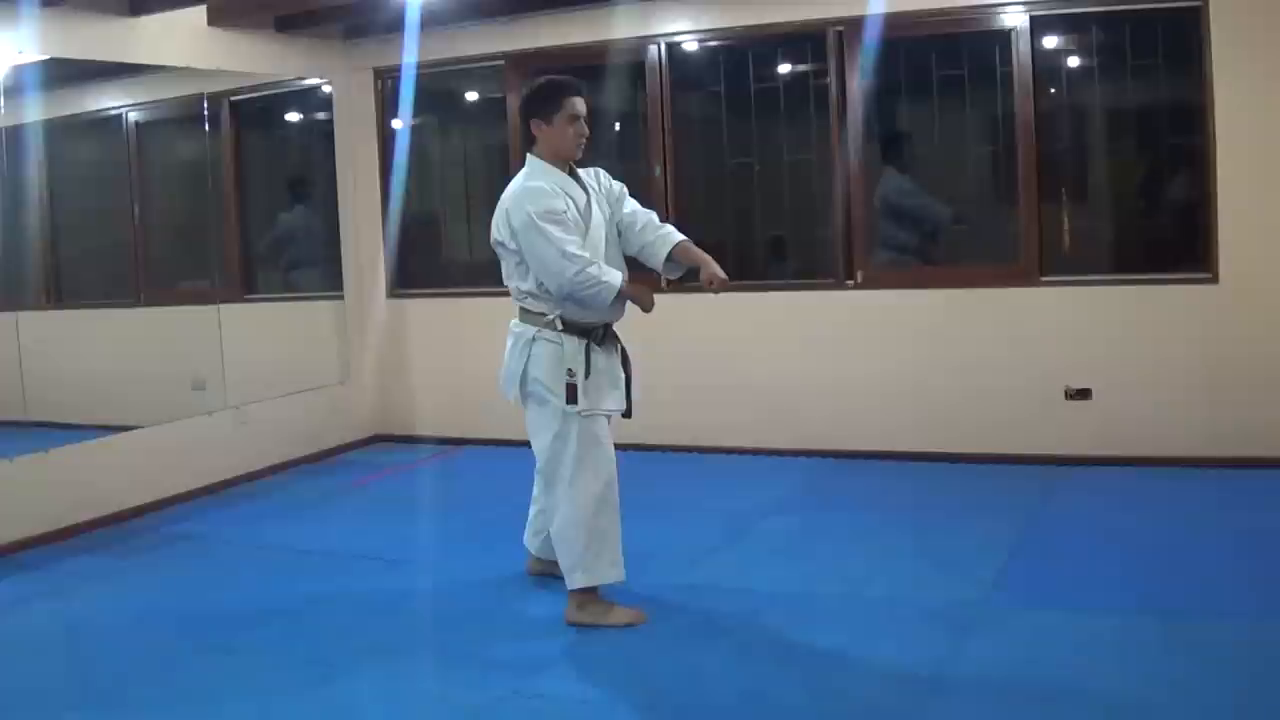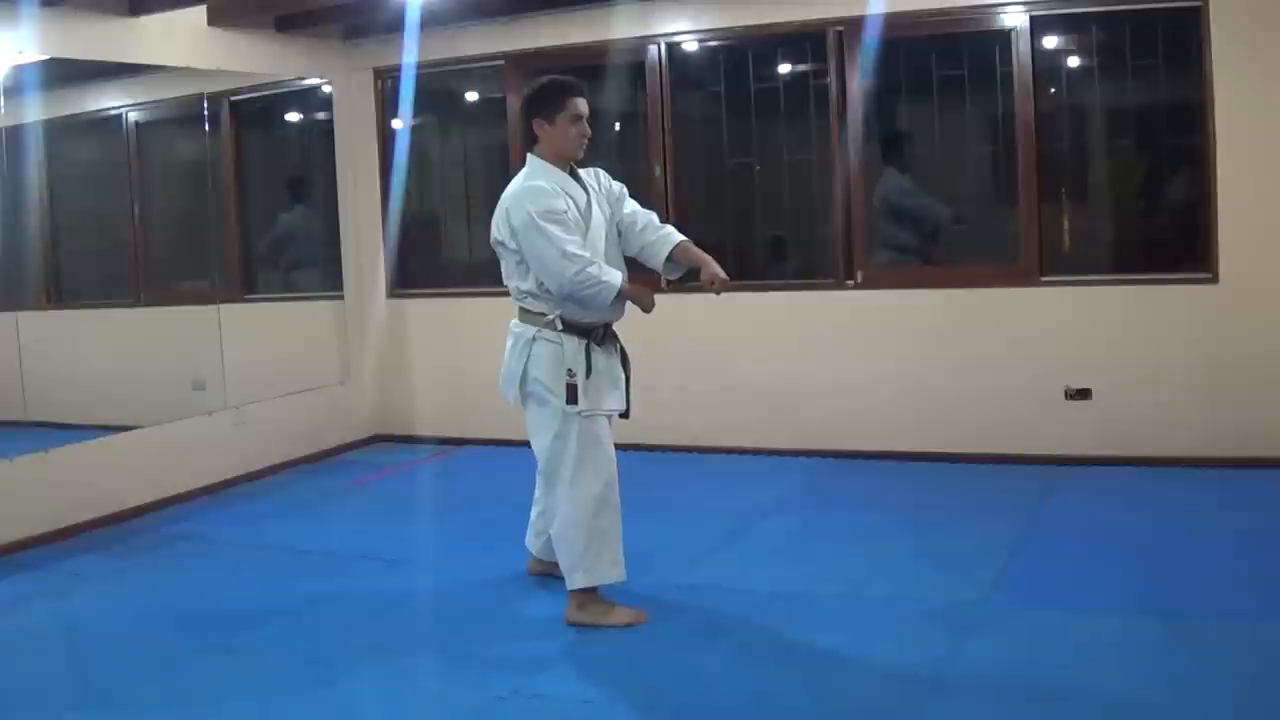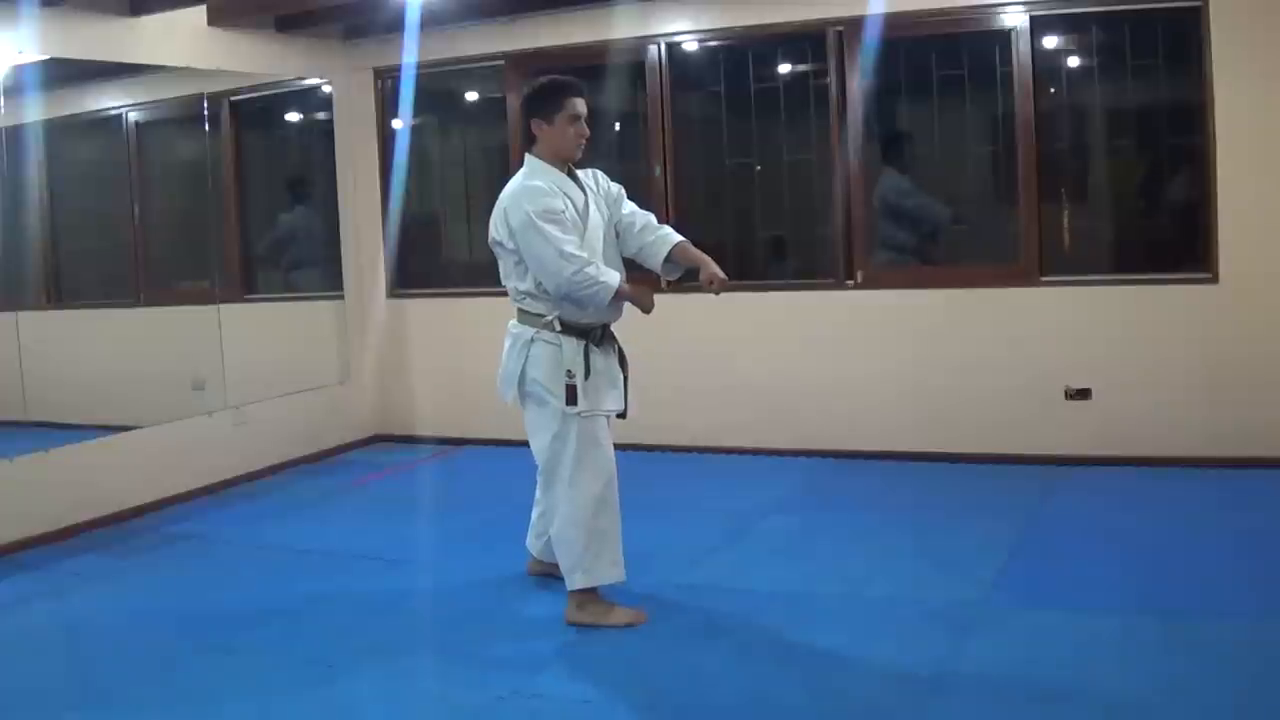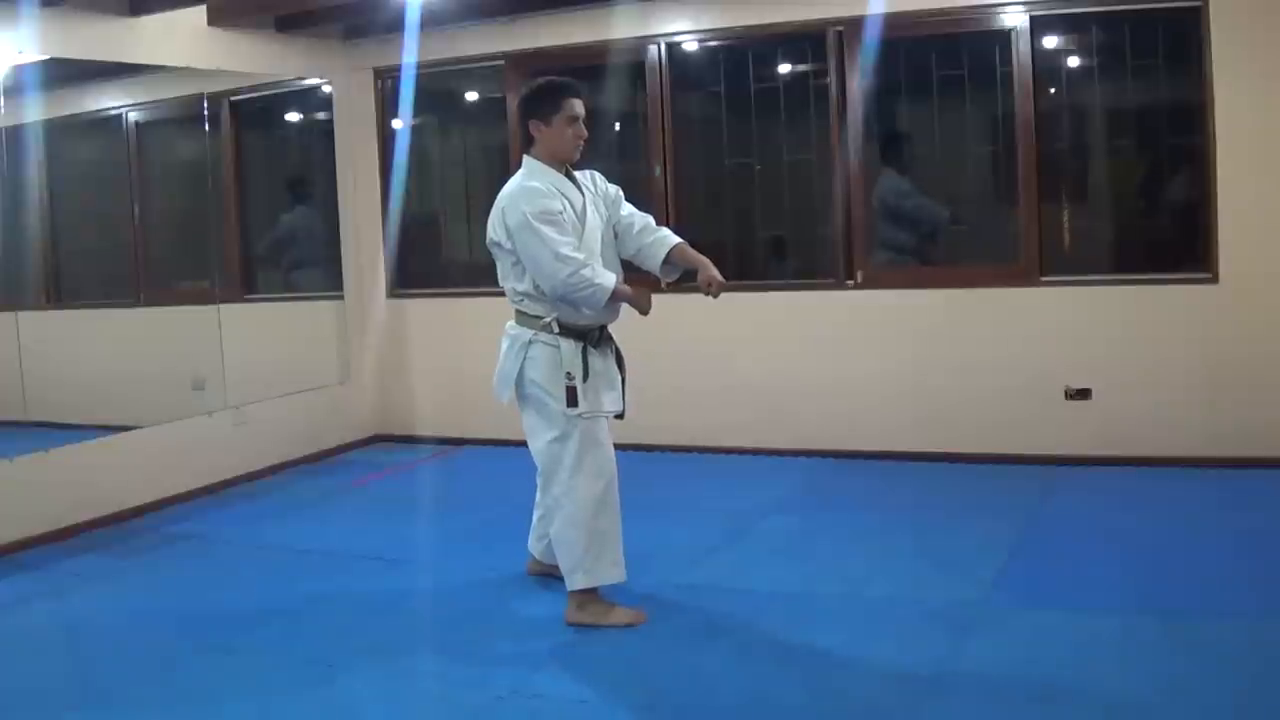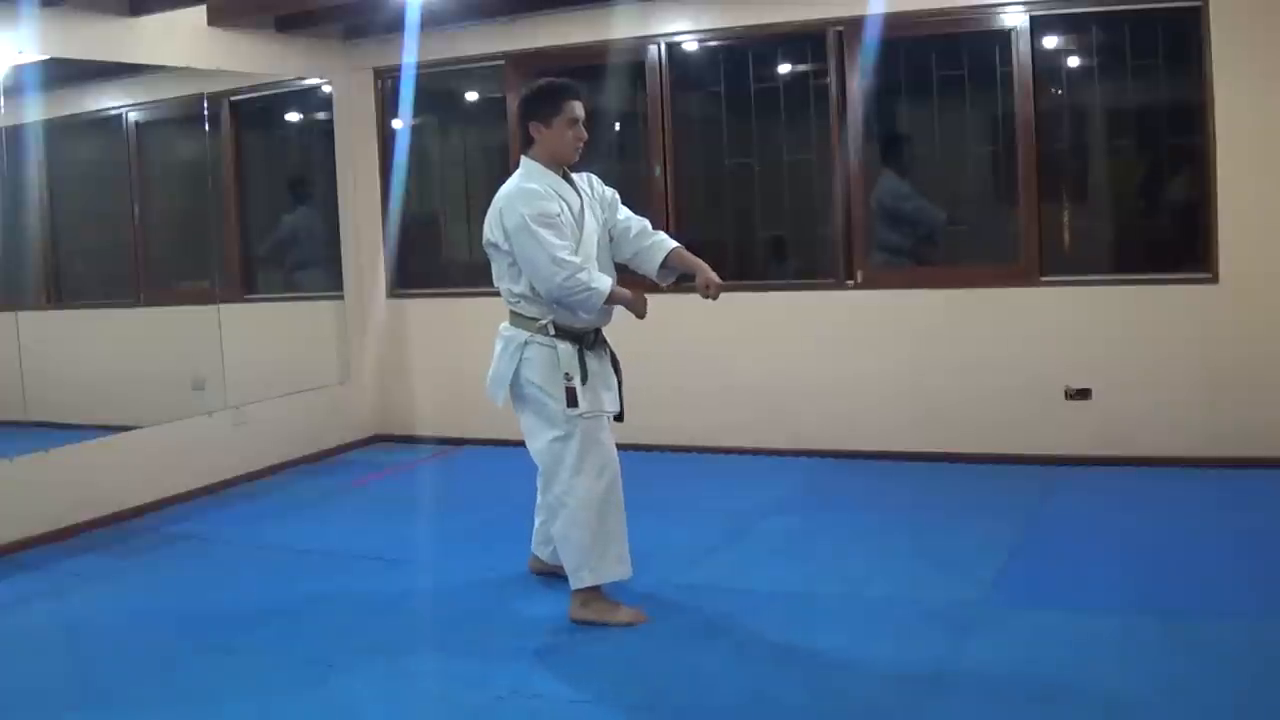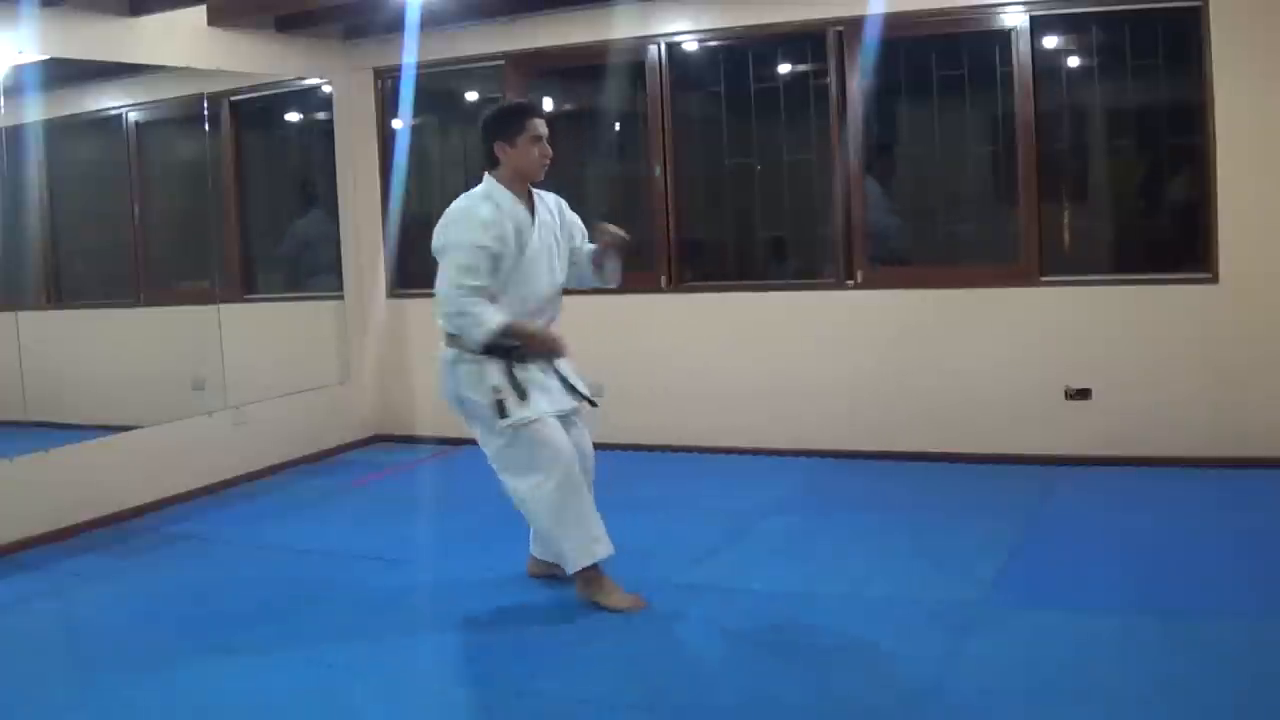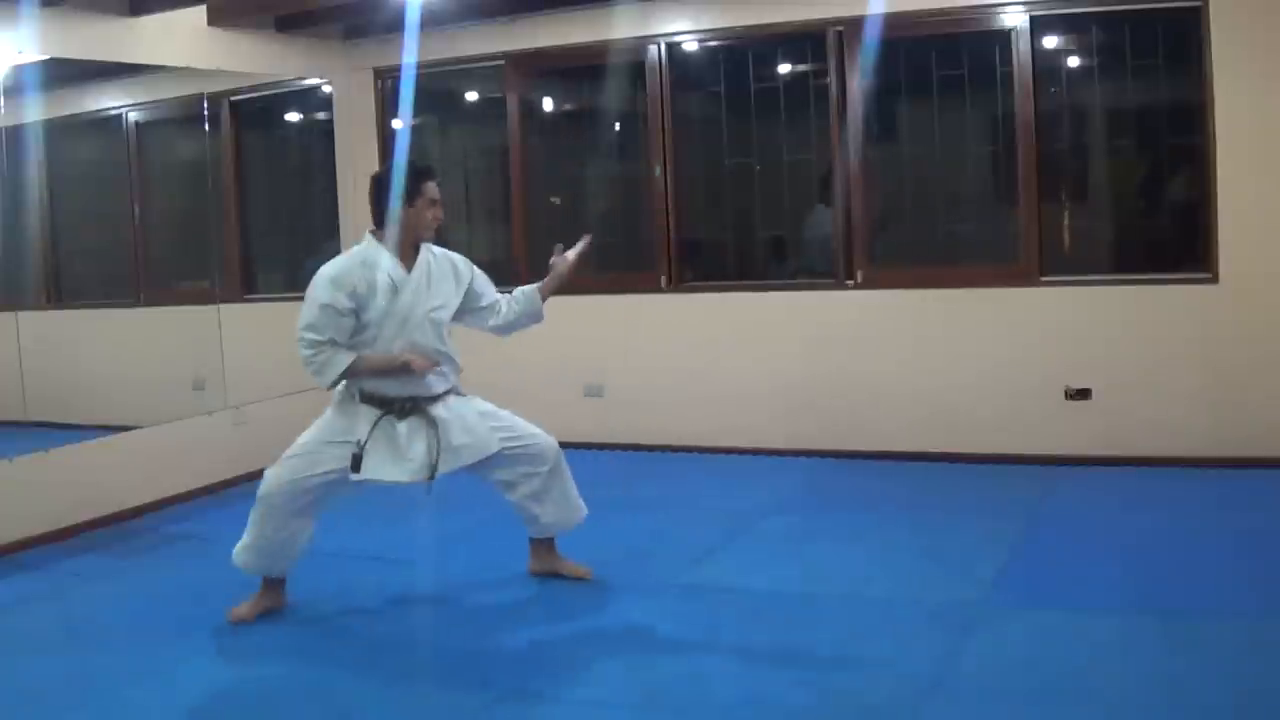
dt=0.4s
person 1, frame 1
left shoulder: (596, 183)
right shoulder: (529, 197)
left elbow: (644, 229)
right elbow: (573, 274)
left wrist: (701, 260)
right wrist: (635, 291)
left hip: (587, 346)
right hip: (555, 350)
left knee: (563, 459)
right knee: (584, 467)
left ankle: (543, 552)
right ankle: (586, 596)
person 1, frame 2
left shoulder: (595, 184)
right shoulder: (529, 197)
left elbow: (644, 229)
right elbow: (573, 273)
left wrist: (702, 261)
right wrist: (635, 293)
left hip: (587, 345)
right hip: (554, 350)
left knee: (564, 461)
right knee: (584, 468)
left ankle: (544, 553)
right ankle: (585, 596)
person 1, frame 3
left shoulder: (594, 184)
right shoulder: (527, 198)
left elbow: (642, 231)
right elbow: (571, 274)
left wrist: (701, 260)
right wrist: (633, 293)
left hip: (585, 347)
right hip: (553, 351)
left knee: (565, 462)
right knee: (584, 468)
left ankle: (544, 553)
right ankle: (585, 596)
person 1, frame 4
left shoulder: (591, 186)
right shoulder: (524, 198)
left elbow: (640, 232)
right elbow: (567, 276)
left wrist: (698, 262)
right wrist: (630, 294)
left hip: (583, 347)
right hip: (551, 352)
left knee: (565, 462)
right knee: (585, 468)
left ankle: (545, 555)
right ankle: (585, 597)
person 1, frame 5
left shoulder: (587, 188)
right shoulder: (523, 198)
left elbow: (635, 236)
right elbow: (562, 278)
left wrist: (696, 266)
right wrist: (625, 297)
left hip: (575, 349)
right hip: (545, 352)
left knee: (567, 461)
right knee: (587, 465)
left ankle: (549, 554)
right ankle: (588, 595)
person 1, frame 6
left shoulder: (553, 209)
right shoulder: (473, 216)
left elbow: (587, 270)
right elbow: (460, 303)
left wrist: (607, 250)
right wrist: (528, 333)
left hip: (531, 363)
right hip: (485, 368)
left knee: (576, 456)
right knee: (550, 465)
left ankle: (548, 555)
right ankle: (591, 576)
person 1, frame 7
left shoulder: (448, 266)
right shoulder: (344, 274)
left elbow: (500, 313)
right elbow: (316, 351)
left wrist: (553, 279)
right wrist: (381, 365)
left hip: (439, 409)
right hip: (366, 414)
left knee: (537, 451)
right knee: (284, 487)
left ankle: (544, 552)
right ankle: (271, 587)
